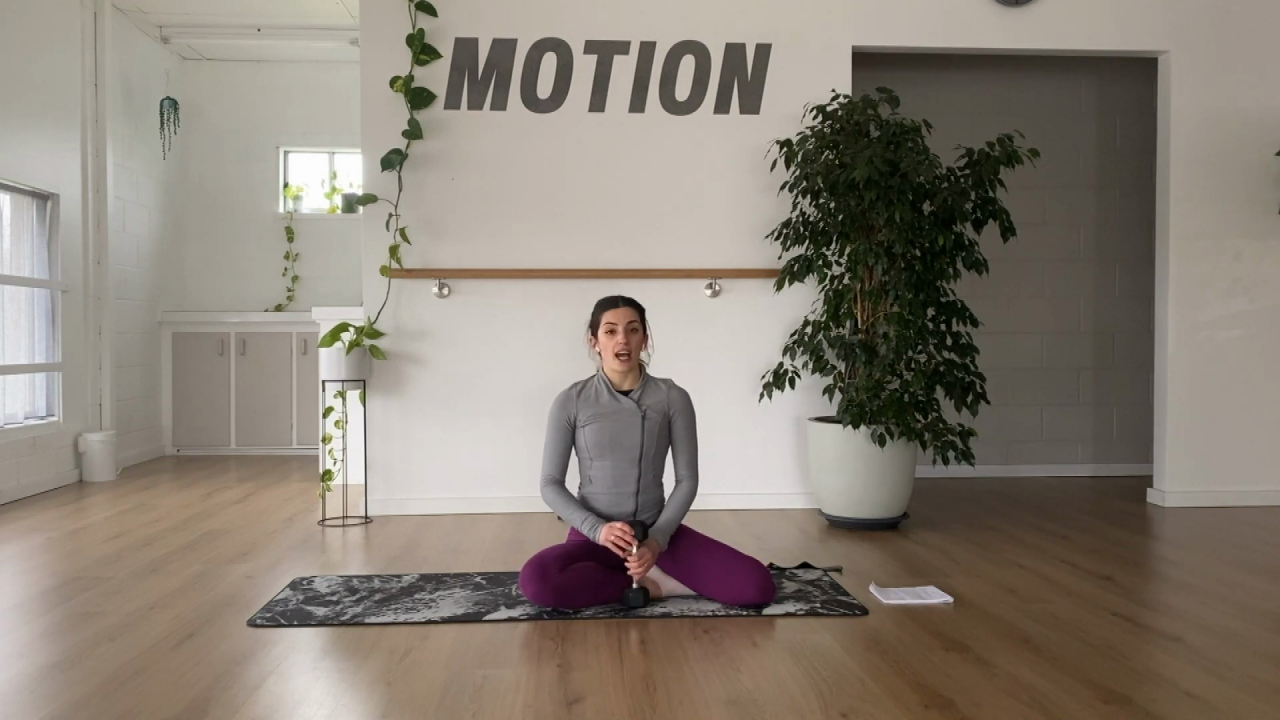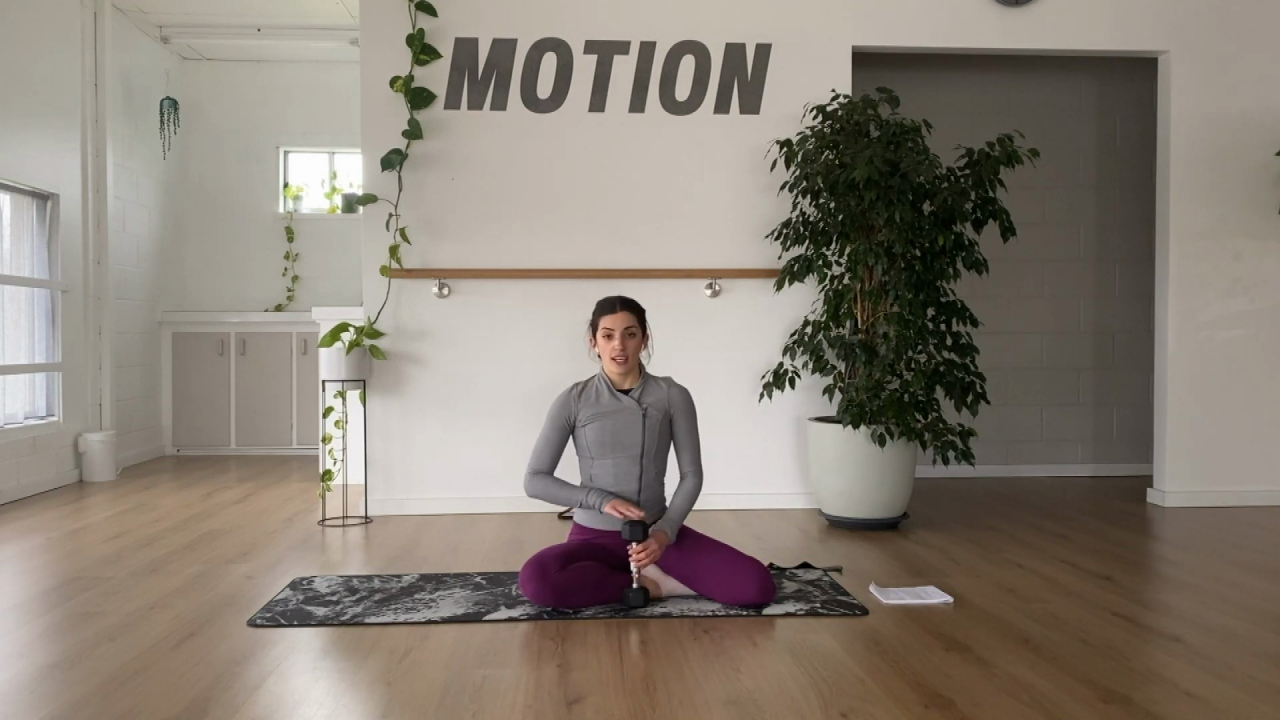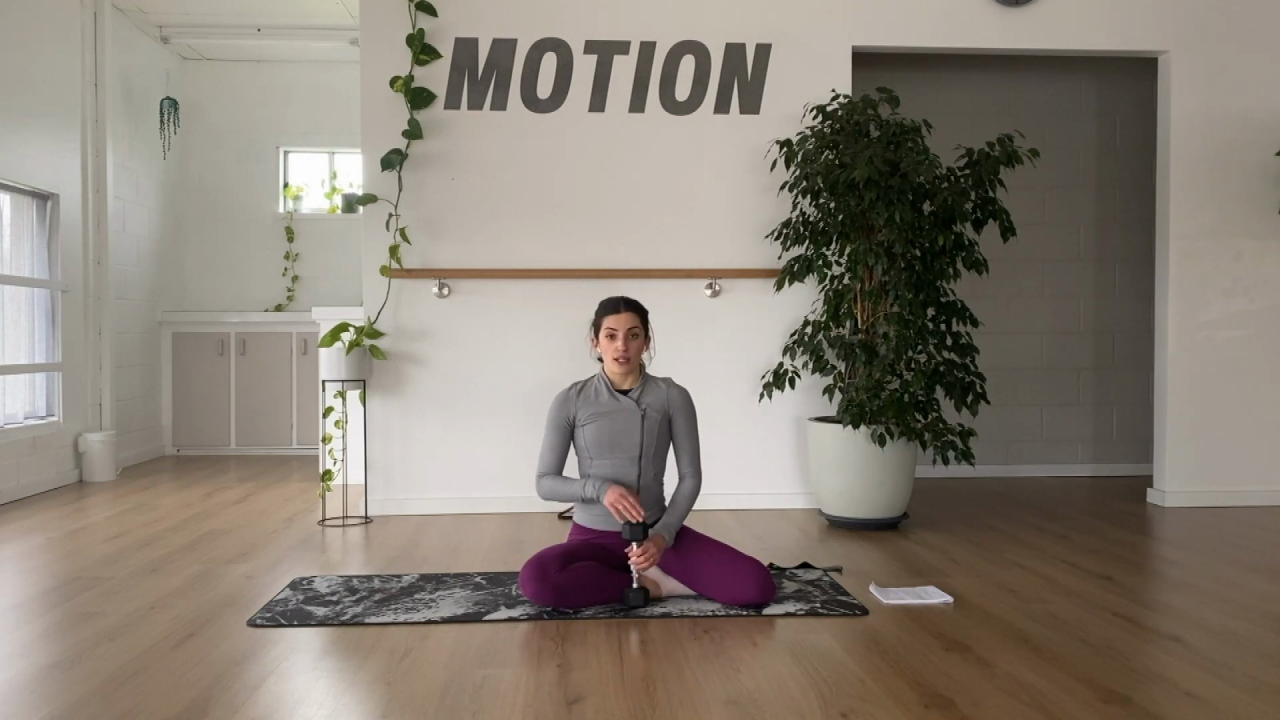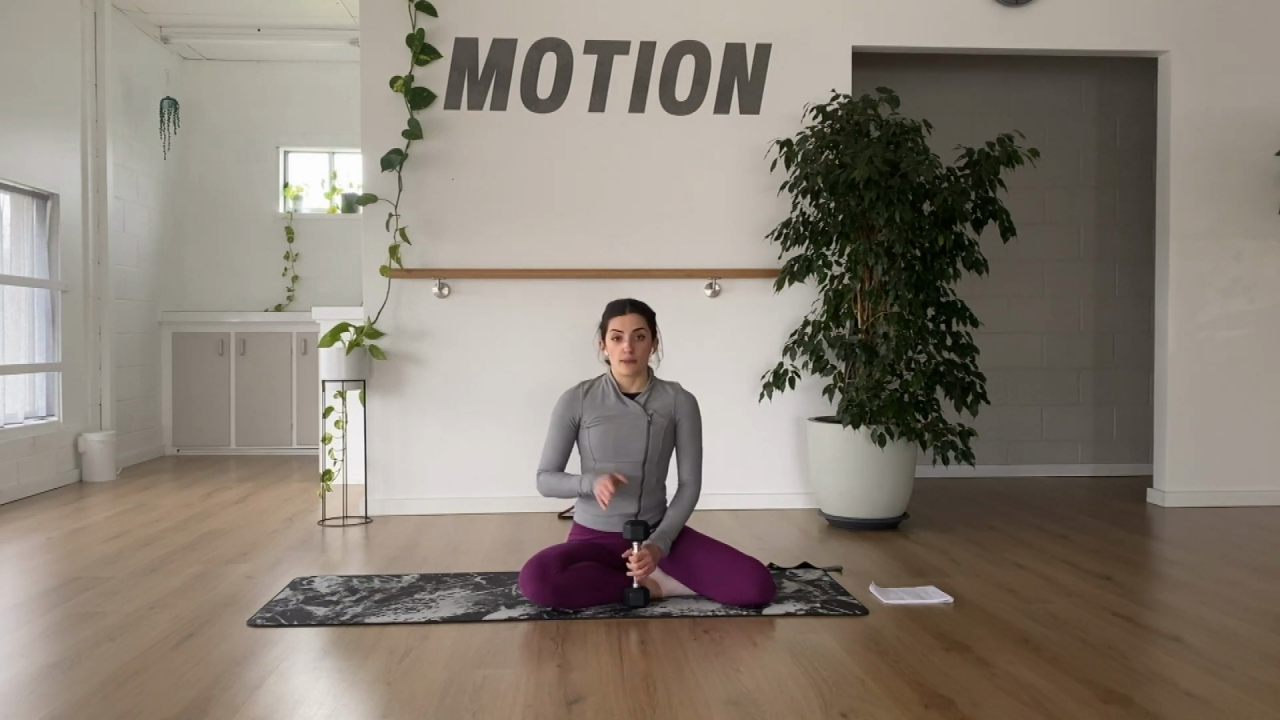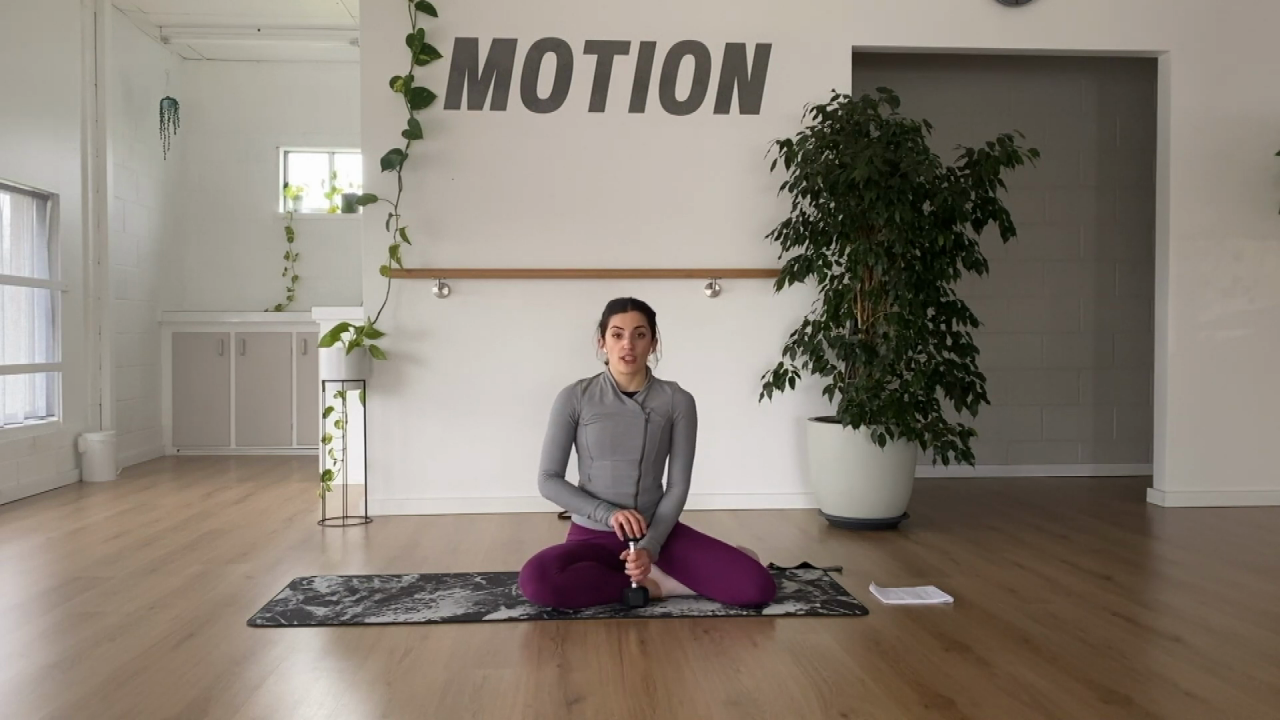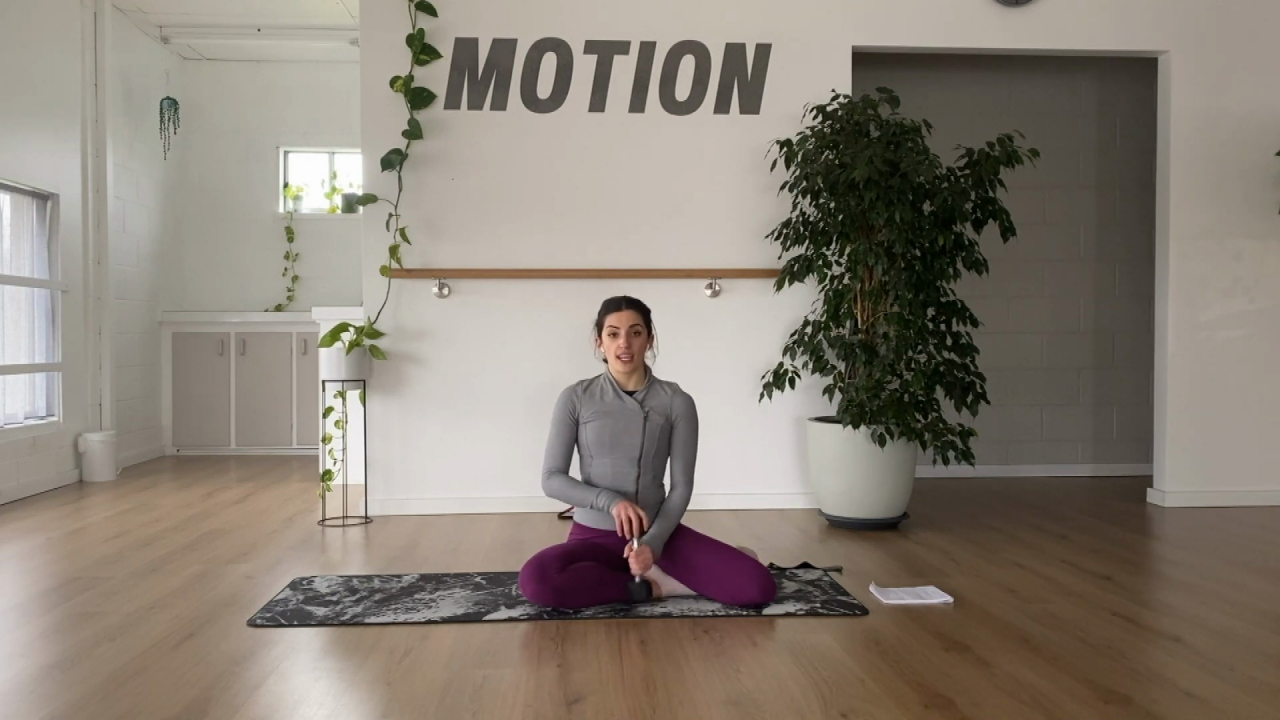
dt=0.5s
person 1, frame 1
left shoulder: (673, 398)
right shoulder: (570, 402)
left elbow: (687, 479)
right elbow: (550, 484)
left wrist: (658, 538)
right wrist: (597, 529)
left hip: (656, 532)
right hip: (593, 538)
left knee: (757, 585)
right knee: (535, 581)
right ankle: (655, 584)
person 1, frame 2
left shoulder: (673, 396)
right shoulder: (572, 401)
left elbow: (692, 475)
right elbow: (535, 481)
left wrist: (666, 530)
right wrist: (599, 499)
left hip: (656, 532)
right hip: (594, 536)
left knee: (757, 585)
right knee: (535, 580)
left ankle: (650, 573)
right ankle: (656, 583)
person 1, frame 3
left shoulder: (673, 396)
right shoulder: (569, 401)
left elbow: (690, 477)
right elbow: (545, 484)
left wrist: (663, 534)
right wrist: (599, 488)
left hip: (655, 531)
right hip: (594, 536)
left knee: (757, 586)
right knee: (535, 581)
left ankle: (653, 573)
right ankle: (657, 584)
person 1, frame 4
left shoulder: (679, 402)
right shoulder: (576, 400)
left elbow: (690, 484)
right elbow: (545, 480)
left wrist: (659, 545)
right wrist: (591, 482)
left hip: (657, 532)
right hip: (594, 536)
left knee: (757, 586)
right knee: (535, 580)
left ankle: (660, 566)
right ankle: (659, 584)
person 1, frame 5
left shoulder: (678, 401)
right shoulder: (574, 398)
left elbow: (678, 486)
right elbow: (549, 481)
left wrist: (650, 546)
right wrist: (607, 513)
left hip: (657, 530)
right hip: (593, 534)
left knee: (758, 586)
right knee: (535, 580)
left ankle: (655, 567)
right ankle: (658, 583)
person 1, frame 6
left shoulder: (677, 402)
right shoulder: (575, 398)
left elbow: (682, 486)
right elbow: (552, 479)
left wrist: (653, 542)
right wrist: (609, 501)
left hip: (657, 531)
right hip: (593, 535)
left knee: (758, 586)
right knee: (535, 581)
left ankle: (658, 563)
right ankle: (661, 583)
